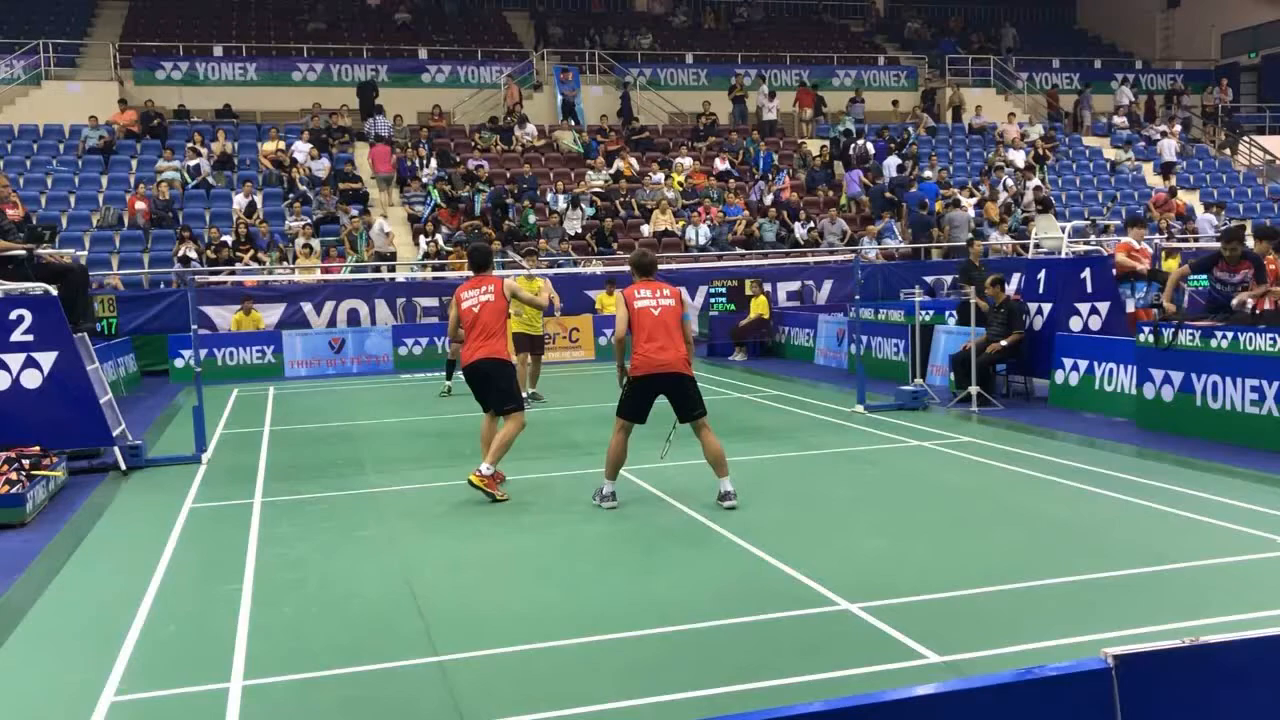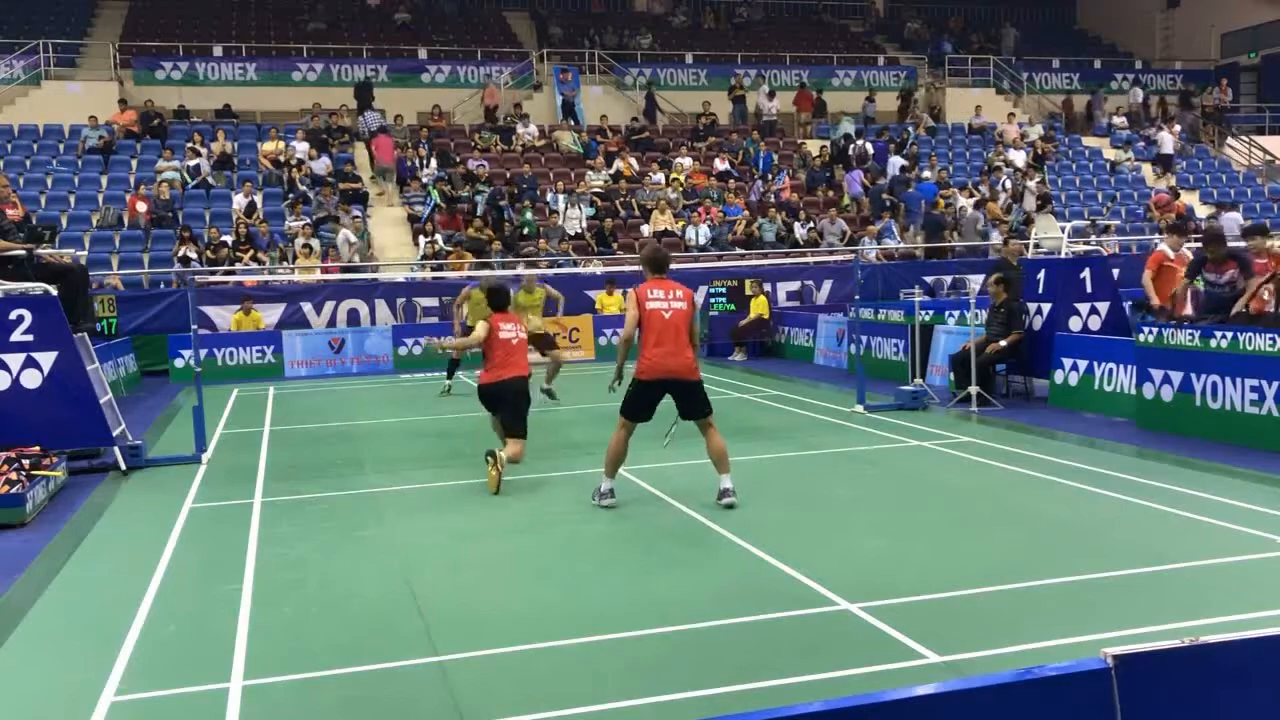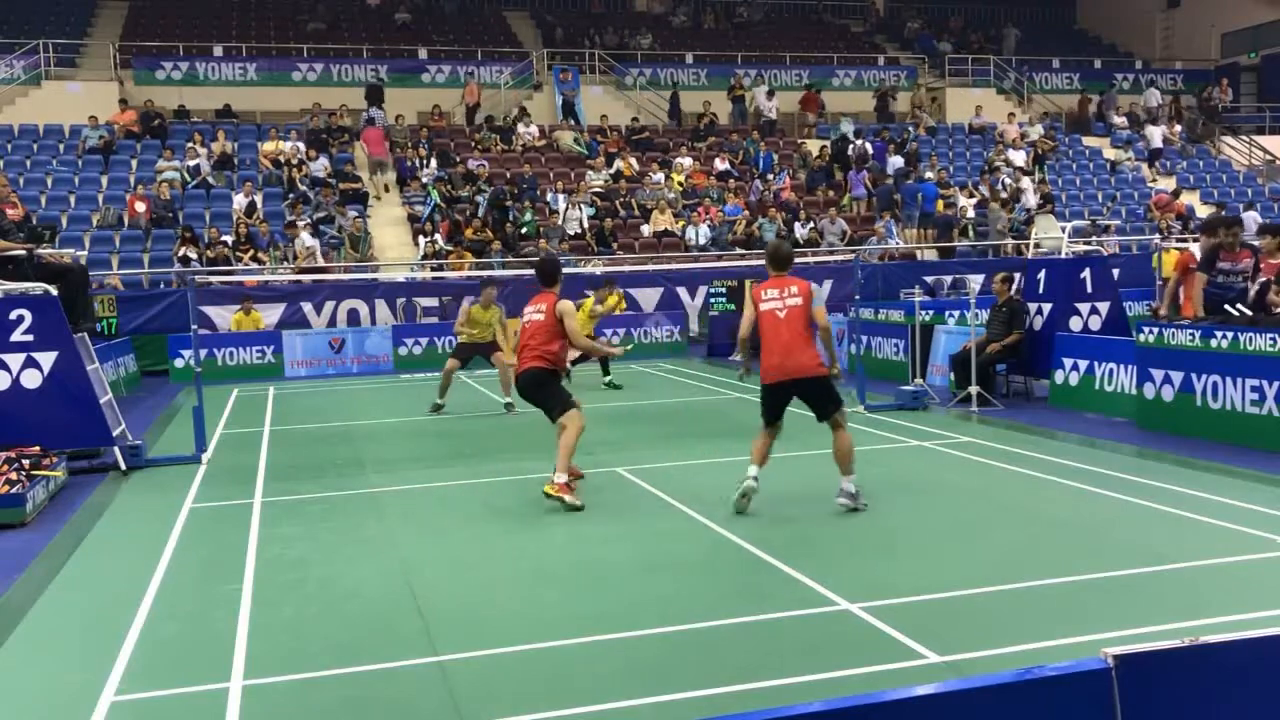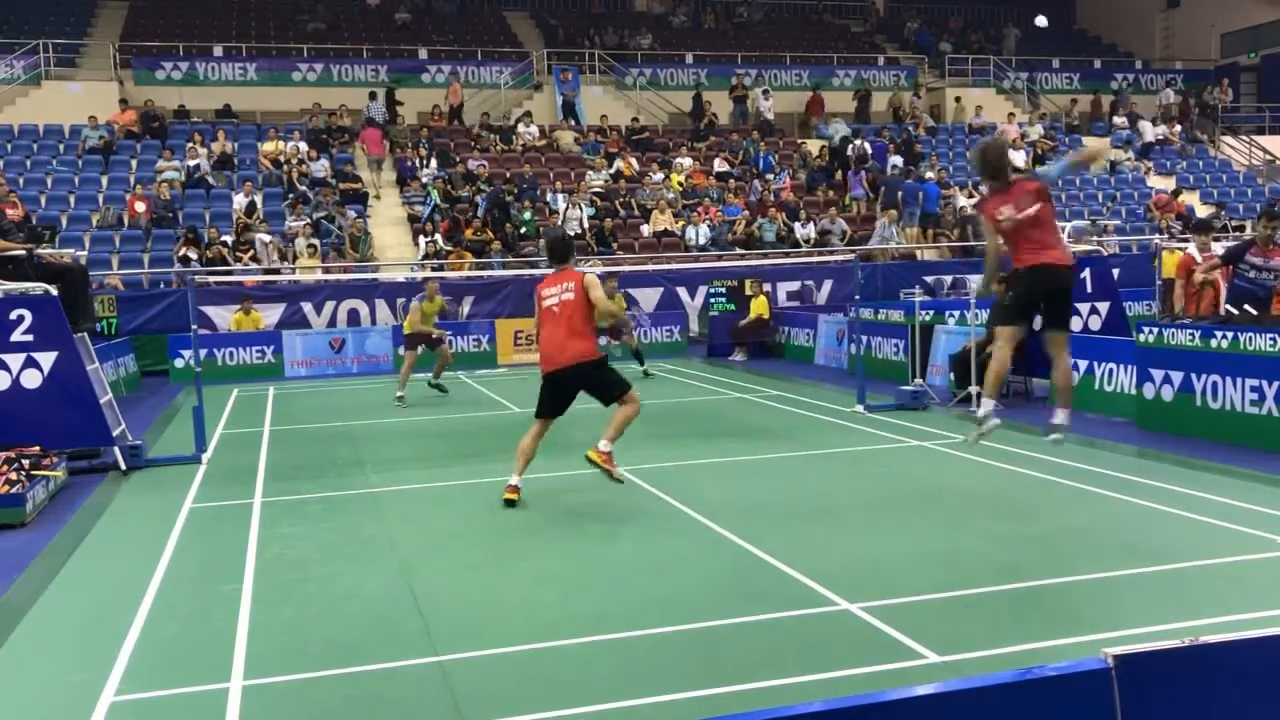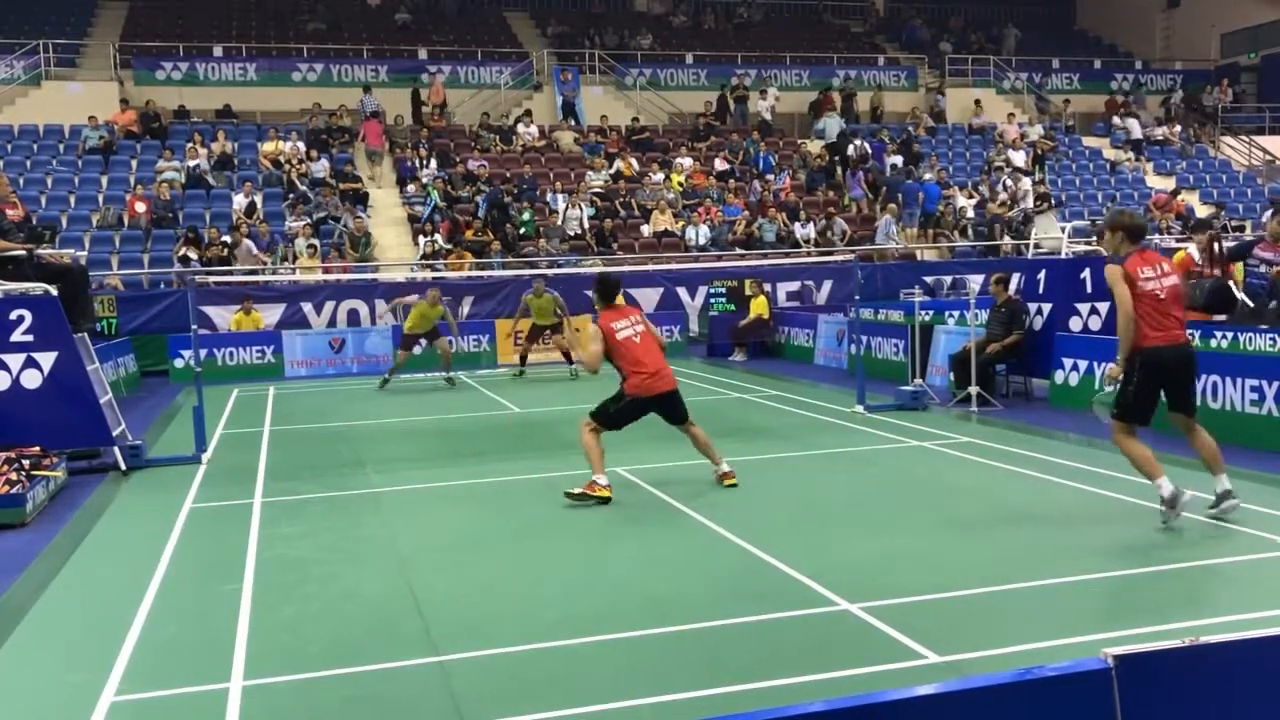
dt=0.7s
person 1, frame 1
left shoulder: (627, 295)
right shoulder: (675, 293)
left elbow: (620, 335)
right elbow: (689, 339)
left wrist: (620, 366)
right wrist: (686, 370)
left hip: (644, 369)
right hip: (678, 368)
left knee: (621, 428)
right knee: (702, 428)
left ankle: (608, 491)
right ankle: (727, 490)
person 1, frame 2
left shoulder: (637, 293)
right shoulder: (687, 294)
left elbow: (628, 334)
left wrist: (618, 369)
left hip: (650, 371)
right hip: (686, 370)
left knee: (624, 428)
right knee: (708, 427)
left ankle: (606, 489)
right ankle: (726, 488)
person 1, frame 3
left shoulder: (755, 293)
right shoulder: (807, 288)
left elbow: (743, 336)
right elbow: (823, 326)
left wrist: (745, 366)
right wrist: (832, 363)
left hip: (773, 375)
right hip: (807, 372)
left knee: (770, 431)
right knee: (839, 425)
left ankle: (752, 478)
right ankle: (847, 489)
person 1, frame 4
left shoulder: (986, 208)
right shoulder: (1035, 182)
left elbow: (994, 256)
right elbow: (1078, 159)
left wrist: (986, 283)
left hip: (1027, 273)
right hip: (1057, 270)
left knee: (1004, 343)
right knee: (1058, 350)
left ankle: (987, 411)
right ankle: (1060, 420)
person 1, frame 5
left shoulder: (1116, 267)
right shoulder: (1165, 262)
left elbow: (1127, 314)
right elbow: (1180, 304)
left wrist: (1119, 361)
left hip: (1148, 354)
right hip: (1181, 350)
left knee: (1123, 432)
right knee: (1189, 424)
left ankle: (1169, 492)
right ankle: (1223, 491)
person 2, frame 1
left shoulder: (459, 293)
right shoulder: (504, 284)
left elbow: (452, 335)
right elbow: (541, 303)
right wrist: (545, 291)
left hip: (469, 363)
right hip: (494, 360)
left knee: (491, 413)
right knee: (515, 420)
left ankle: (488, 470)
right ankle: (483, 472)
person 2, frame 2
left shoulder: (485, 323)
right shoulder: (521, 324)
left elbow: (474, 341)
left wrist: (442, 344)
left hip: (489, 387)
right hip: (517, 384)
left knee: (498, 412)
right knee: (515, 450)
left ankle: (505, 452)
right ankle: (503, 456)
person 2, frame 3
left shoulder: (529, 306)
right shoulder: (562, 304)
left elbow: (517, 345)
right elbow: (579, 342)
right wrist: (611, 351)
left hip: (523, 376)
right hip: (540, 374)
left knee: (569, 407)
right knee: (575, 424)
left ankle: (563, 470)
right ankle: (559, 483)
person 2, frame 4
left shoulder: (540, 289)
right shoulder: (586, 279)
right elbow: (606, 309)
left hip: (552, 366)
right hip: (586, 361)
left knee: (539, 426)
right knee: (631, 403)
left ankle: (513, 484)
right ankle: (602, 450)
person 2, frame 5
left shoulder: (597, 327)
right shoulder: (636, 313)
left elbow: (593, 367)
right elbow: (660, 342)
left wrist: (580, 350)
left hip: (638, 391)
right hip: (666, 384)
left knee: (588, 428)
right knee: (688, 427)
left ankle: (599, 485)
right ankle: (724, 471)
